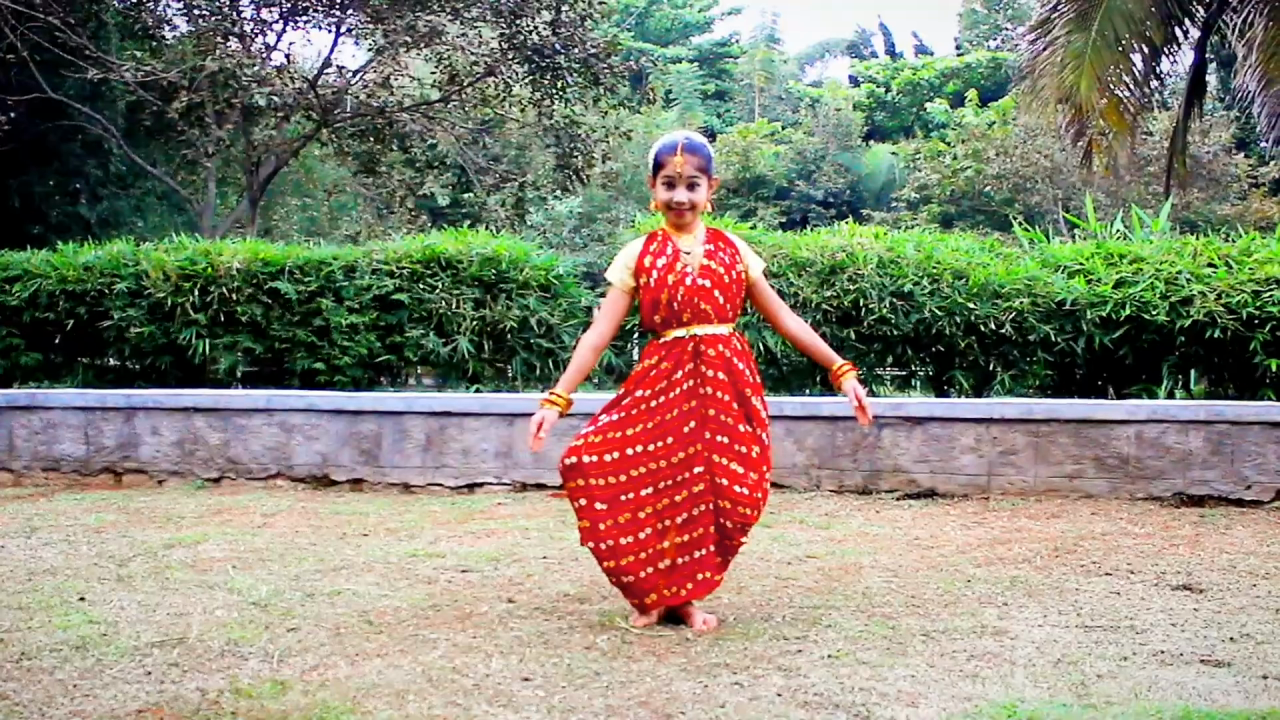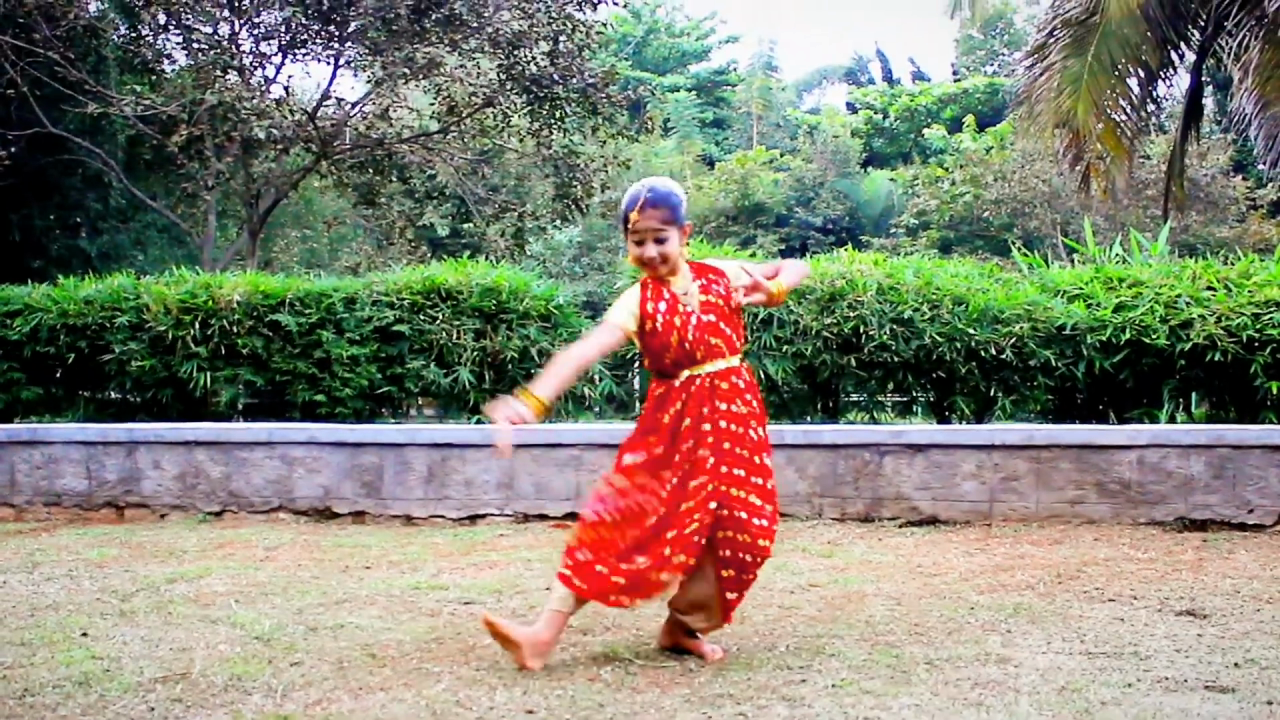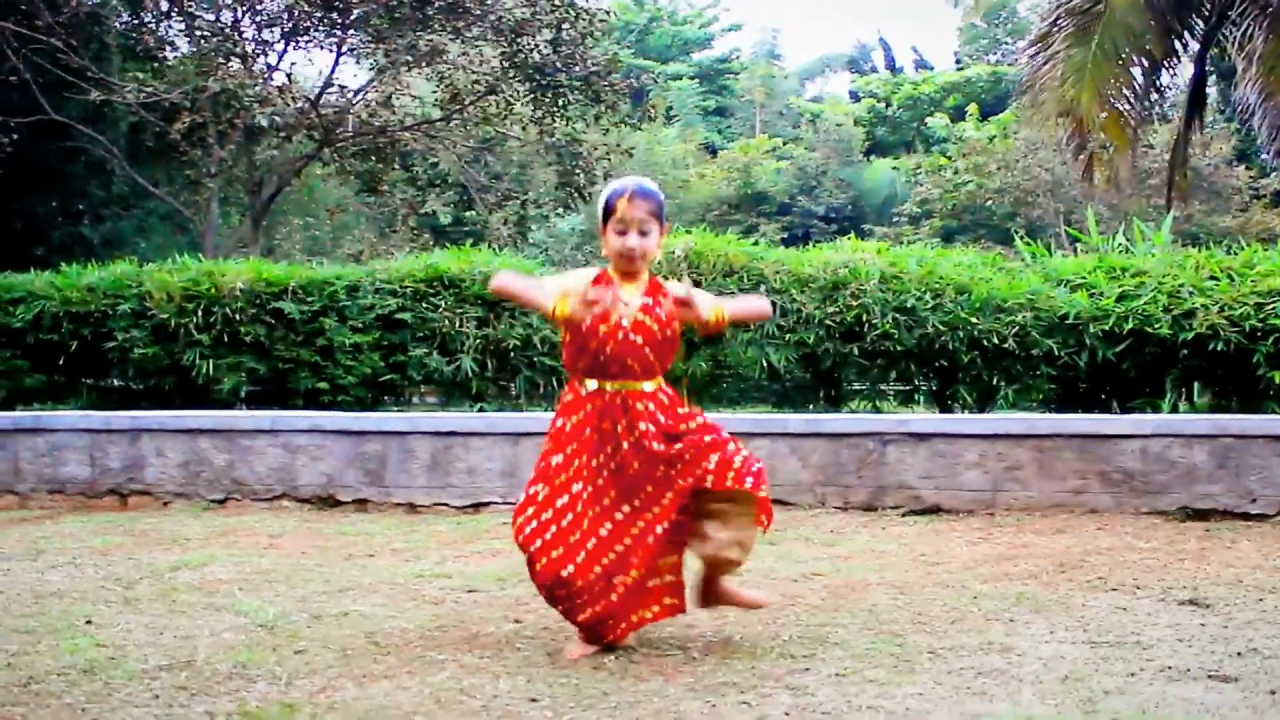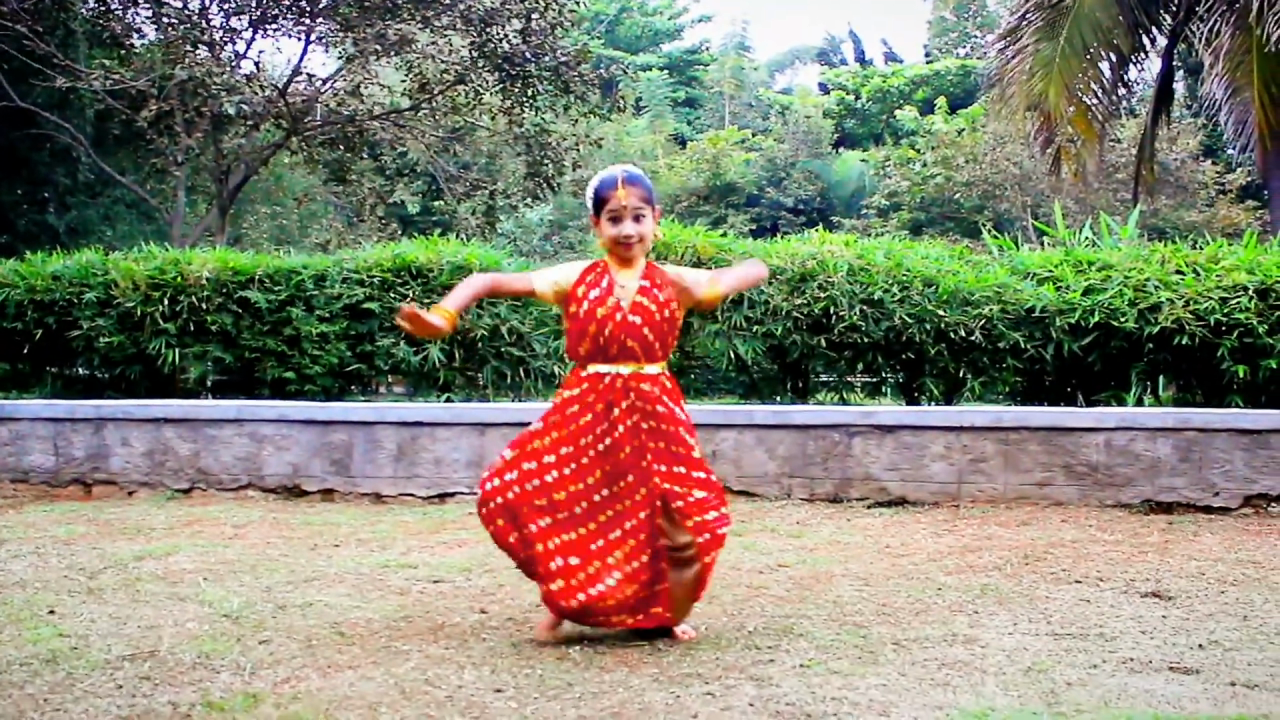
dt=1s
person 1, frame 1
left shoulder: (734, 250)
right shoulder: (637, 255)
left elbow: (783, 317)
right elbow: (599, 333)
left wrist: (842, 370)
right wrist: (556, 399)
left hip: (726, 383)
right hip: (662, 383)
left knee: (723, 492)
left ankle: (684, 594)
right ankle: (651, 591)
person 1, frame 2
left shoulder: (723, 275)
right shoulder: (635, 302)
left elbow: (797, 266)
right elbow: (585, 350)
left wrist: (772, 290)
right wrist: (530, 400)
left hip: (733, 413)
right hip: (672, 417)
left knee: (732, 528)
right knee: (620, 516)
left ankle: (684, 626)
right ankle: (544, 633)
person 1, frame 3
left shoulder: (672, 296)
right shoulder: (580, 286)
left elbow: (761, 306)
right elbow: (502, 283)
left wrist: (706, 315)
right wrist: (565, 310)
left hip: (653, 417)
right hip: (588, 424)
left knee: (737, 476)
right knee: (552, 531)
left ankle: (715, 577)
right ankle: (603, 627)
person 1, frame 4
left shoulder: (674, 281)
right shoulder: (574, 277)
left elbow: (755, 269)
right elbow: (488, 281)
left wrist: (714, 290)
right wrist: (442, 318)
left hip: (653, 411)
right hip: (584, 410)
left knee: (695, 517)
right knee: (508, 491)
left ankle: (658, 610)
right ankle: (568, 598)
